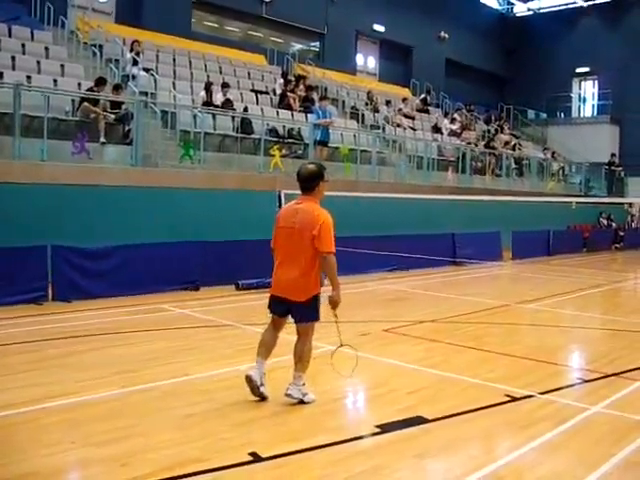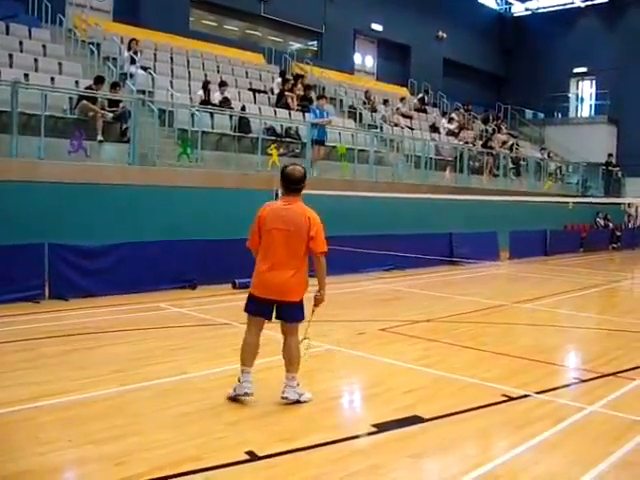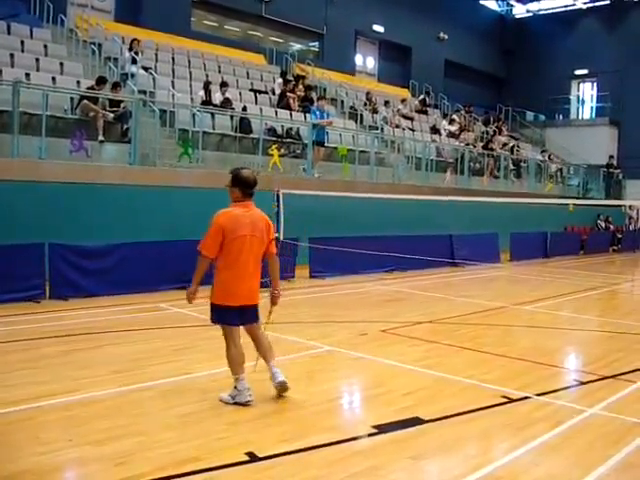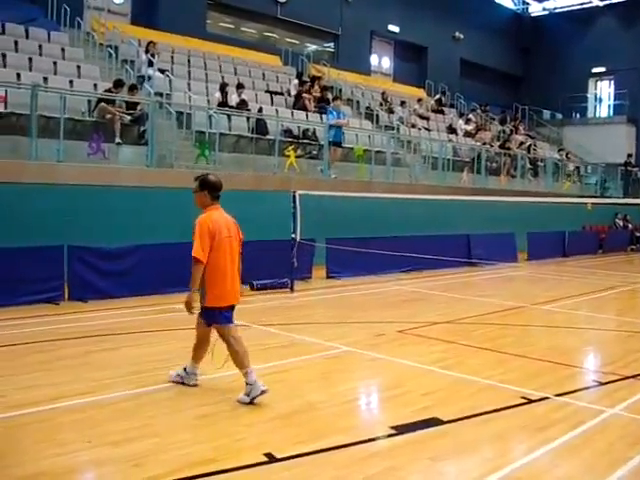
dt=0.4s
person 1, frame 1
left shoulder: (284, 211)
right shoulder: (320, 216)
left elbow: (275, 248)
right elbow: (327, 256)
right wrist: (335, 289)
left hip: (280, 283)
right hip: (305, 287)
left knee: (274, 326)
right knee: (304, 335)
left ankle: (257, 371)
right ankle: (297, 386)
person 1, frame 2
left shoulder: (265, 211)
right shoulder: (310, 217)
left elbow: (254, 248)
right elbow: (318, 256)
right wrist: (321, 288)
left hip: (262, 284)
right hip: (292, 287)
left knee: (253, 330)
right knee: (291, 335)
left ankle: (244, 383)
right ankle: (292, 387)
person 1, frame 3
left shoulder: (224, 217)
right shoulder: (263, 219)
left elbow: (207, 255)
right elbow: (272, 257)
left wrist: (195, 284)
right wrist: (275, 287)
left hip: (226, 292)
right hip: (250, 291)
left knee: (232, 338)
right knee: (256, 332)
left ankle: (241, 390)
right ankle: (276, 374)
person 1, frame 4
left shoulder: (205, 221)
right shoulder: (229, 220)
left elbow: (200, 260)
right elbow: (236, 254)
left wrist: (192, 292)
right wrist: (236, 283)
left hip: (214, 293)
right hip: (229, 289)
left knee: (230, 337)
right knee: (203, 329)
left ankle: (253, 383)
right ankle: (190, 372)
